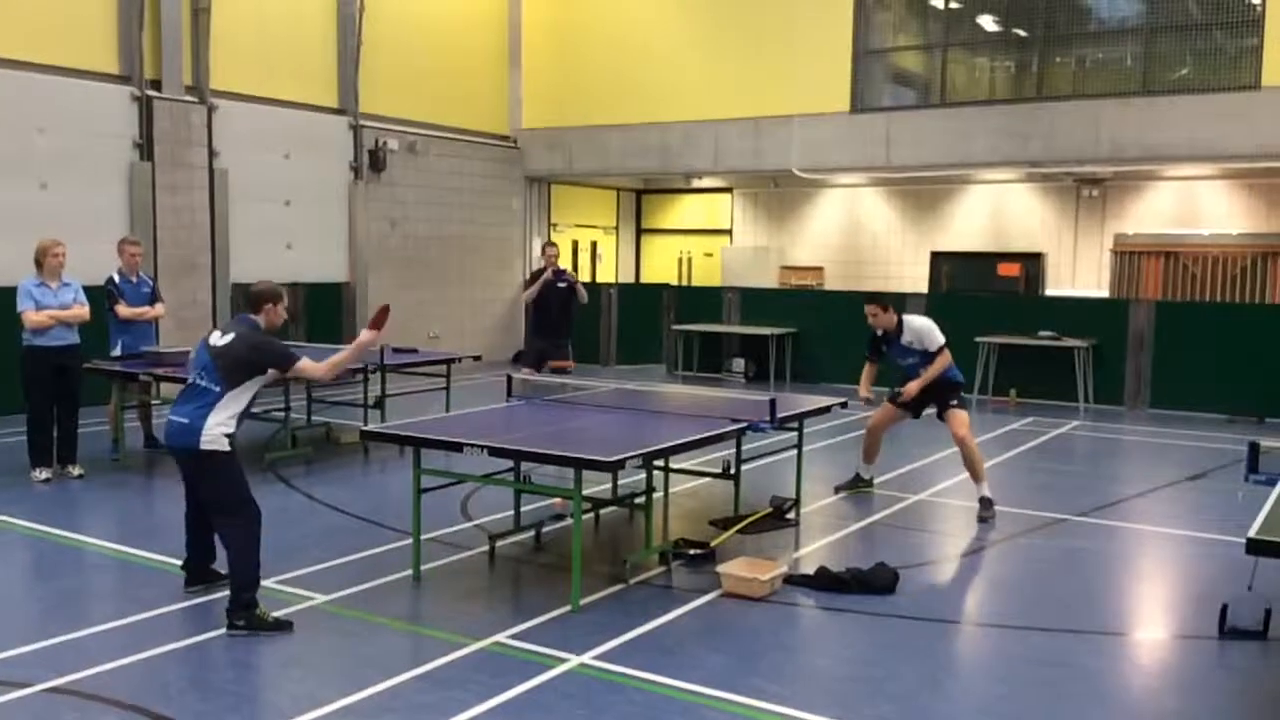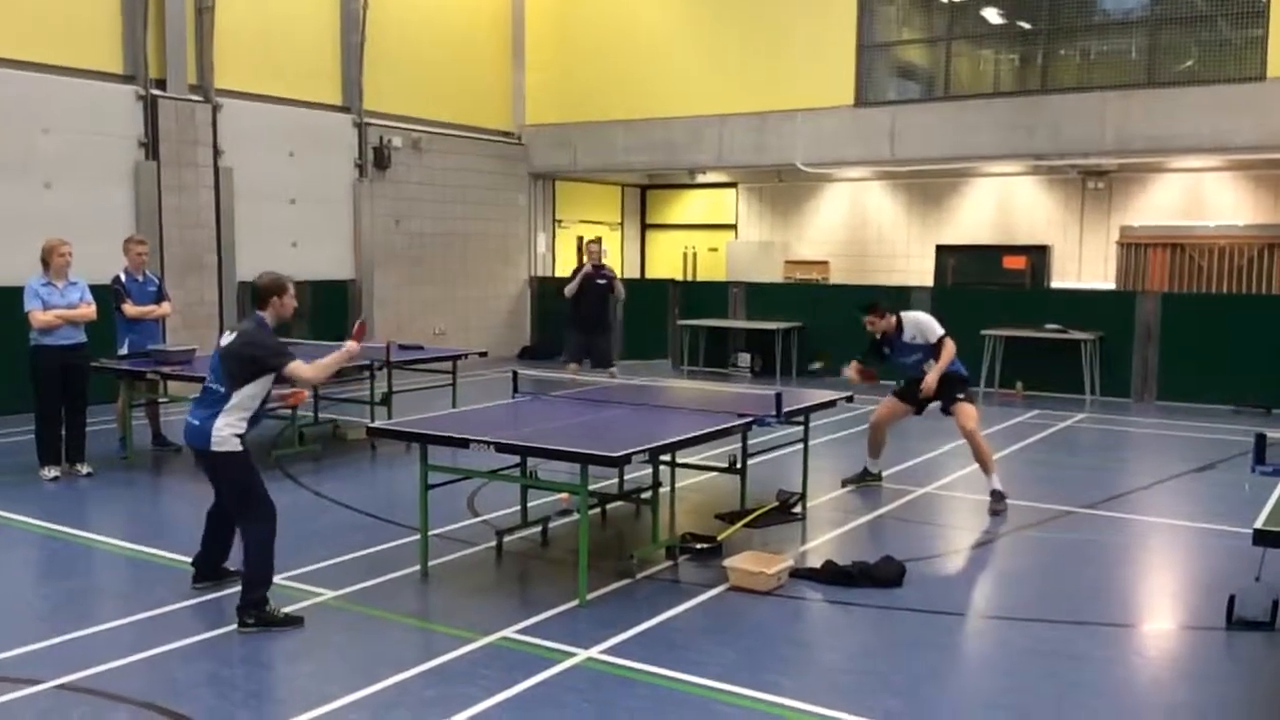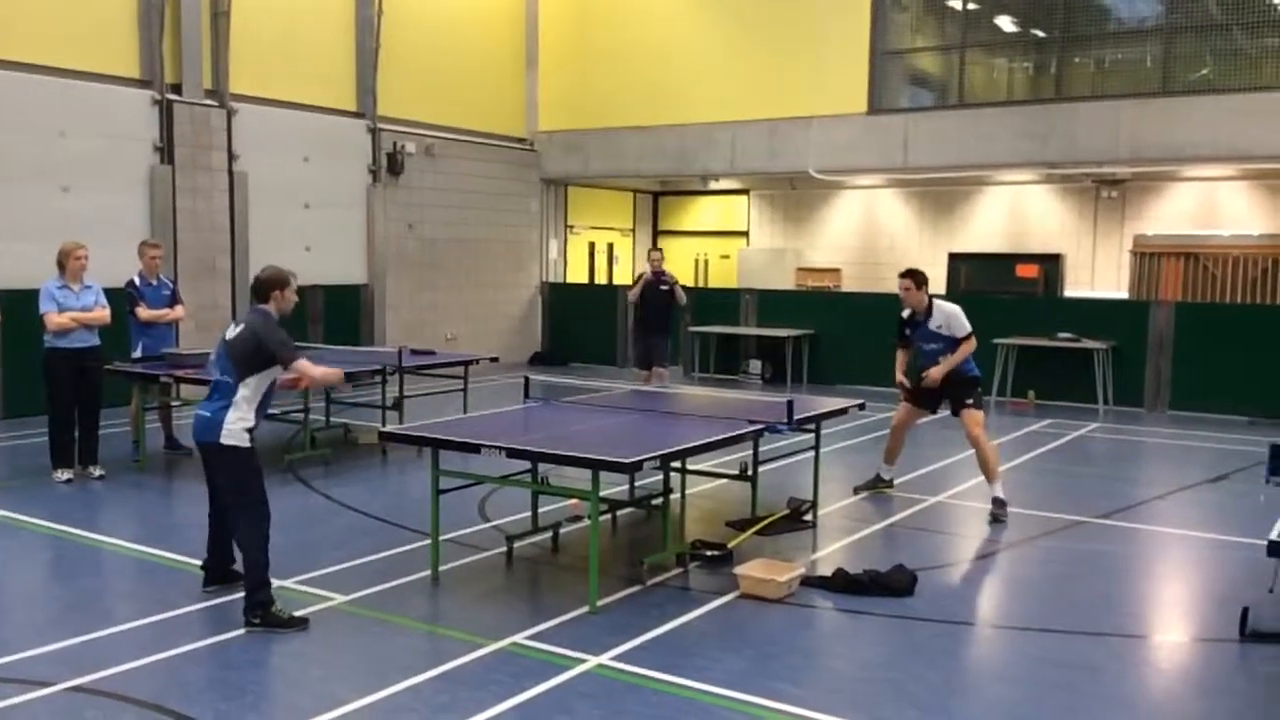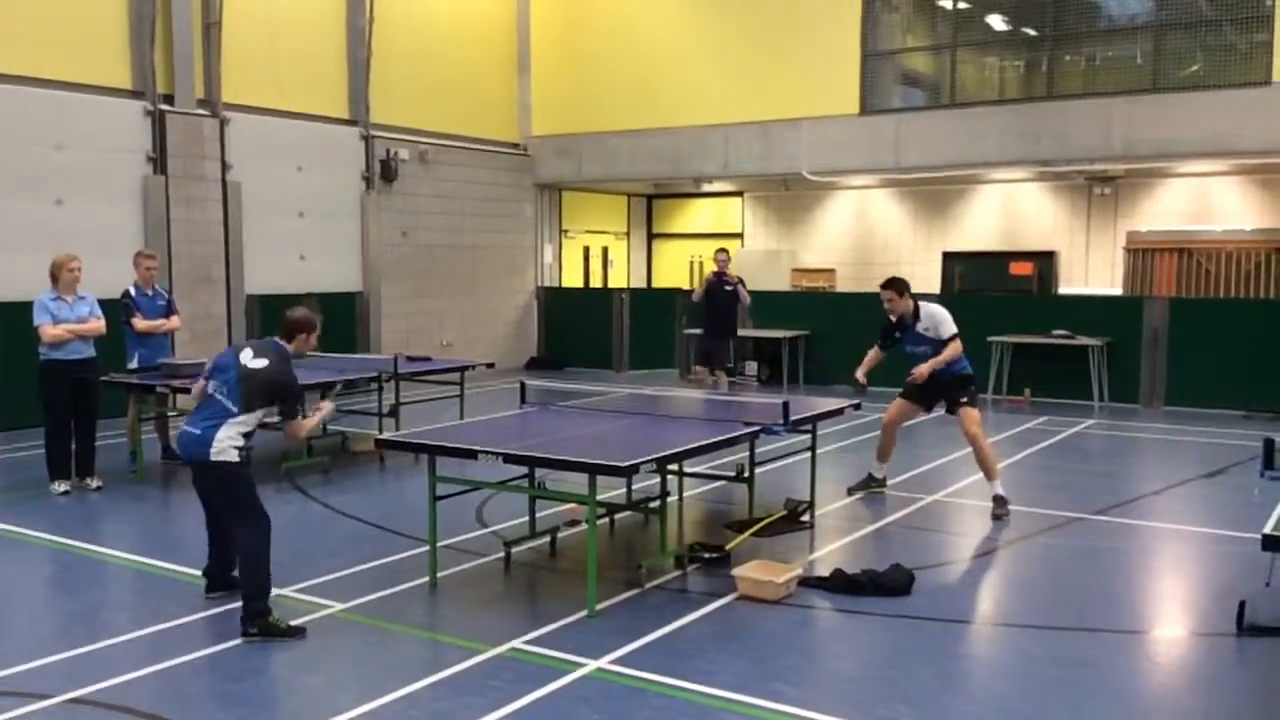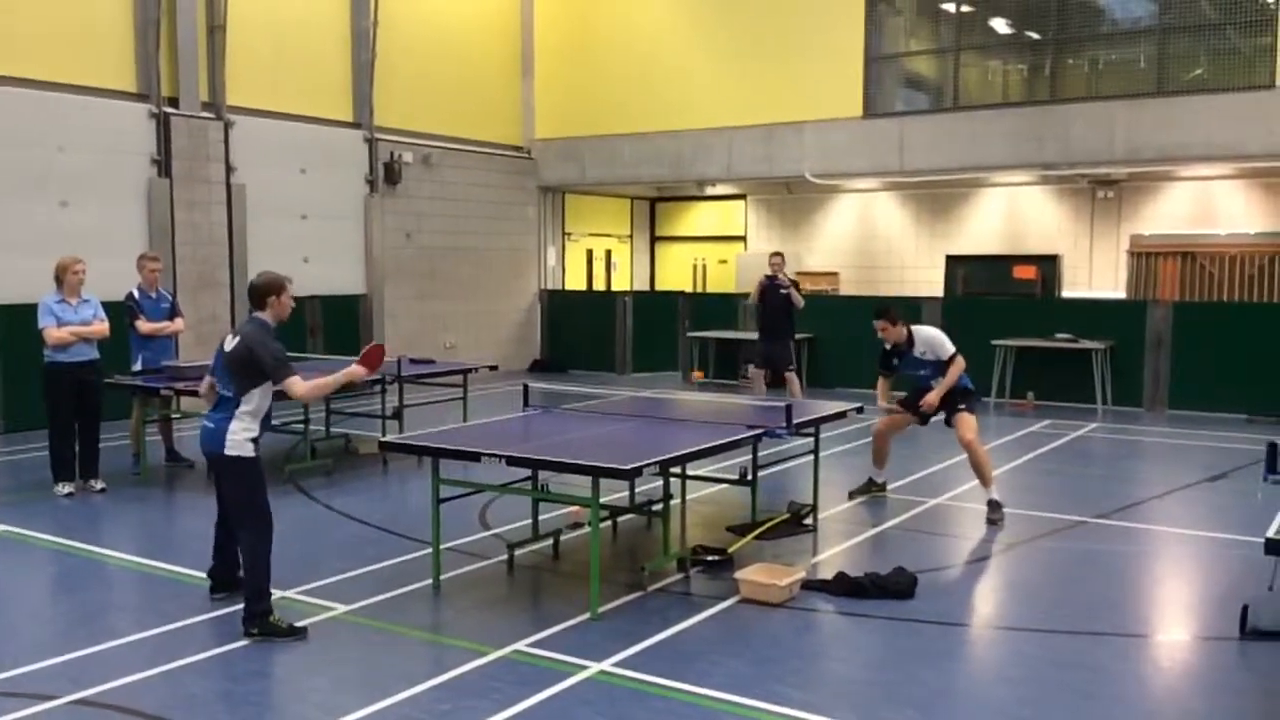
dt=1s
person 1, frame 1
left shoulder: (221, 333)
right shoulder: (259, 343)
right elbow: (318, 371)
left wrist: (263, 375)
right wrist: (359, 345)
left hip: (178, 428)
right hip: (205, 437)
left knee: (202, 503)
right knee: (242, 517)
left ankle: (197, 572)
right ankle: (243, 612)
person 1, frame 2
left shoulder: (242, 331)
right shoulder: (260, 339)
right elbow: (310, 375)
left wrist: (271, 395)
right wrist: (345, 353)
left hip: (199, 428)
right hip: (220, 438)
left knee: (227, 502)
right knee: (258, 514)
left ankle: (207, 569)
right ankle: (253, 609)
person 1, frame 3
left shoulder: (241, 326)
right shoulder: (267, 331)
right elbow: (314, 374)
left wrist: (283, 379)
right wrist: (335, 375)
left hip: (207, 424)
right hip: (229, 433)
left knee: (224, 504)
right knee: (253, 514)
left ankle: (217, 571)
right ankle: (259, 609)
person 1, frame 4
left shoulder: (242, 349)
right shoulder: (283, 376)
left elbow: (199, 391)
right elbow: (296, 432)
right wrist: (322, 414)
left hip: (191, 438)
right hip: (218, 449)
left knee: (221, 515)
right knee: (254, 526)
left ankle: (219, 579)
right ankle: (256, 619)
person 1, frame 5
left shoulder: (238, 335)
right shoulder: (261, 343)
left elbow: (207, 389)
right elbow: (302, 392)
right wrist: (347, 374)
left hip: (214, 437)
right hip: (235, 445)
left knee: (230, 513)
right knee: (256, 525)
left ankle: (223, 579)
right ankle: (258, 617)
person 2, frame 1
left shoulder: (74, 286)
right shoulder: (27, 287)
left elbow: (84, 315)
right elbow: (31, 321)
left wrist: (51, 313)
right wrist: (68, 316)
left hip: (69, 352)
right hip: (38, 354)
left knee: (69, 409)
right knee: (40, 410)
left ankle: (68, 461)
right ankle: (40, 464)
person 2, frame 2
left shoulder: (80, 285)
right shoulder: (34, 287)
left elbow: (91, 314)
right elbow: (38, 321)
left wrist: (58, 312)
right wrist: (75, 315)
left hip: (77, 351)
right hip: (46, 353)
left knee: (77, 407)
right knee: (48, 409)
left ankle: (77, 459)
right ankle: (49, 463)
person 2, frame 3
left shoulder: (95, 288)
right shoulder: (49, 289)
left elbow: (105, 318)
right elbow: (53, 324)
left wrist: (73, 315)
right wrist: (89, 319)
left hip: (91, 354)
right hip: (60, 356)
left knee: (90, 410)
right knee: (62, 411)
left ankle: (90, 462)
right ankle: (62, 465)
person 2, frame 4
left shoulder: (89, 299)
right shoulder: (43, 302)
left elbow: (101, 328)
right elbow: (48, 335)
left wrist: (67, 327)
right wrist: (84, 330)
left hip: (86, 366)
right hip: (56, 368)
left knee: (87, 421)
right knee: (58, 423)
left ankle: (87, 474)
right ankle: (59, 477)
person 2, frame 5
left shoulder: (93, 302)
right shoulder: (47, 304)
left elbow: (104, 330)
right elbow: (52, 338)
left wrist: (72, 329)
right wrist: (88, 333)
left hip: (90, 368)
right hip: (59, 370)
left knee: (90, 423)
right knee: (62, 425)
left ankle: (91, 475)
right ankle: (63, 479)
person 3, frame 1
left shoulder: (920, 326)
right shoulder: (879, 336)
left elbow: (945, 358)
right elbow: (871, 363)
left wrist: (918, 383)
right wrist: (864, 388)
left hip: (945, 382)
right hip: (912, 386)
left knee: (961, 435)
right knee: (873, 425)
left ankle: (985, 497)
right ankle: (864, 477)
person 3, frame 2
left shoulder: (919, 320)
right shoulder: (880, 340)
left elbow: (949, 346)
right elbow: (859, 366)
left wrist: (935, 375)
right wrist: (851, 372)
left hip: (950, 378)
right hip: (917, 381)
left knee: (970, 428)
right knee: (877, 421)
left ankle: (996, 491)
right ankle: (872, 471)
person 3, frame 3
left shoulder: (949, 311)
right shoulder: (906, 318)
left elbow: (970, 343)
right elbow: (904, 348)
left wrist: (942, 369)
right wrist: (899, 373)
left hip: (961, 378)
right hip: (928, 376)
left knee: (976, 434)
right knee: (897, 425)
left ankle: (998, 497)
right ankle: (884, 477)
person 3, frame 4
left shoulder: (935, 313)
right shoulder: (894, 323)
left elbow: (956, 348)
right elbow: (879, 350)
left wrist: (930, 365)
right wrist: (862, 370)
left hip: (956, 377)
right hip: (924, 379)
left knee: (973, 431)
right knee: (889, 420)
left ankle: (999, 495)
right ankle: (877, 476)
person 3, frame 5
left shoulder: (930, 336)
right shoulder: (890, 350)
left elbow: (959, 363)
right elbow: (885, 377)
left wrist: (938, 393)
right wrist: (882, 401)
left hip: (955, 390)
right hip: (923, 393)
left knee: (968, 439)
right knee: (880, 430)
left ankle: (993, 500)
right ankle: (877, 481)
person 4, frame 1
left shoulder: (149, 282)
right shoulder: (113, 283)
left elbow: (159, 311)
right elbow: (122, 313)
left wrist: (133, 312)
right wrist: (145, 309)
left hip: (147, 349)
right hip: (123, 350)
left knee: (145, 396)
right knee: (118, 397)
left ankle: (149, 438)
right ankle: (116, 443)
person 4, frame 2
left shoulder: (155, 281)
right shoulder: (119, 282)
left elbow: (166, 310)
right elbow: (129, 311)
left wrist: (140, 312)
right wrist: (152, 308)
left hip: (154, 347)
right hip: (130, 348)
left knee: (152, 393)
right knee: (127, 395)
left ankle: (157, 437)
right ankle: (124, 441)
person 4, frame 3
left shoulder: (169, 284)
right shoulder: (133, 285)
left elbow: (180, 313)
right elbow: (143, 315)
left wrist: (154, 315)
right wrist: (166, 311)
left hip: (167, 350)
right hip: (144, 351)
left knee: (165, 397)
right knee: (140, 398)
left ankle: (170, 440)
right ankle: (137, 444)
person 4, frame 4
left shoulder: (164, 295)
right shoulder: (129, 296)
left elbow: (175, 323)
right elbow: (138, 325)
left wrist: (150, 325)
right wrist: (162, 322)
left hip: (163, 360)
right hip: (140, 362)
left knee: (161, 407)
right knee: (135, 408)
left ankle: (166, 449)
right ankle: (134, 455)
person 4, frame 5
left shoulder: (168, 297)
right shoulder: (133, 298)
left elbow: (180, 326)
right elbow: (142, 328)
left wrist: (153, 328)
right wrist: (166, 324)
left hip: (167, 363)
right hip: (144, 364)
left knee: (165, 409)
right knee: (140, 411)
left ankle: (170, 452)
right ankle: (137, 457)
